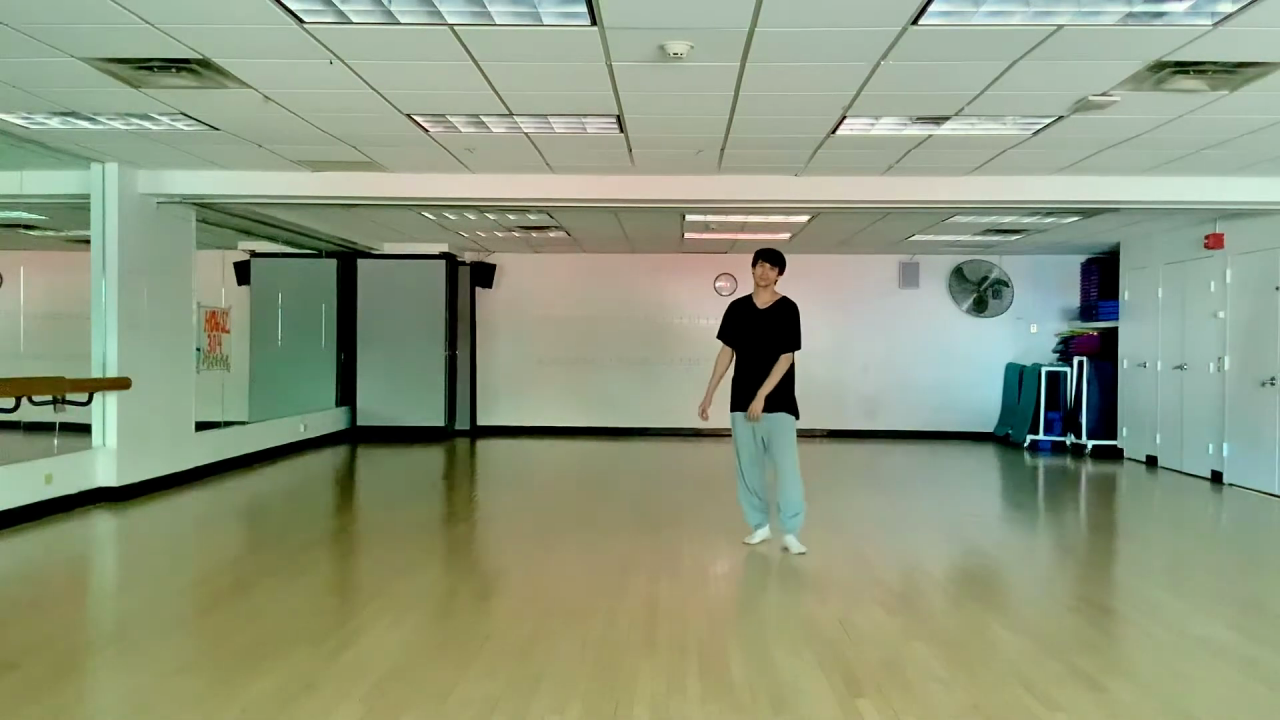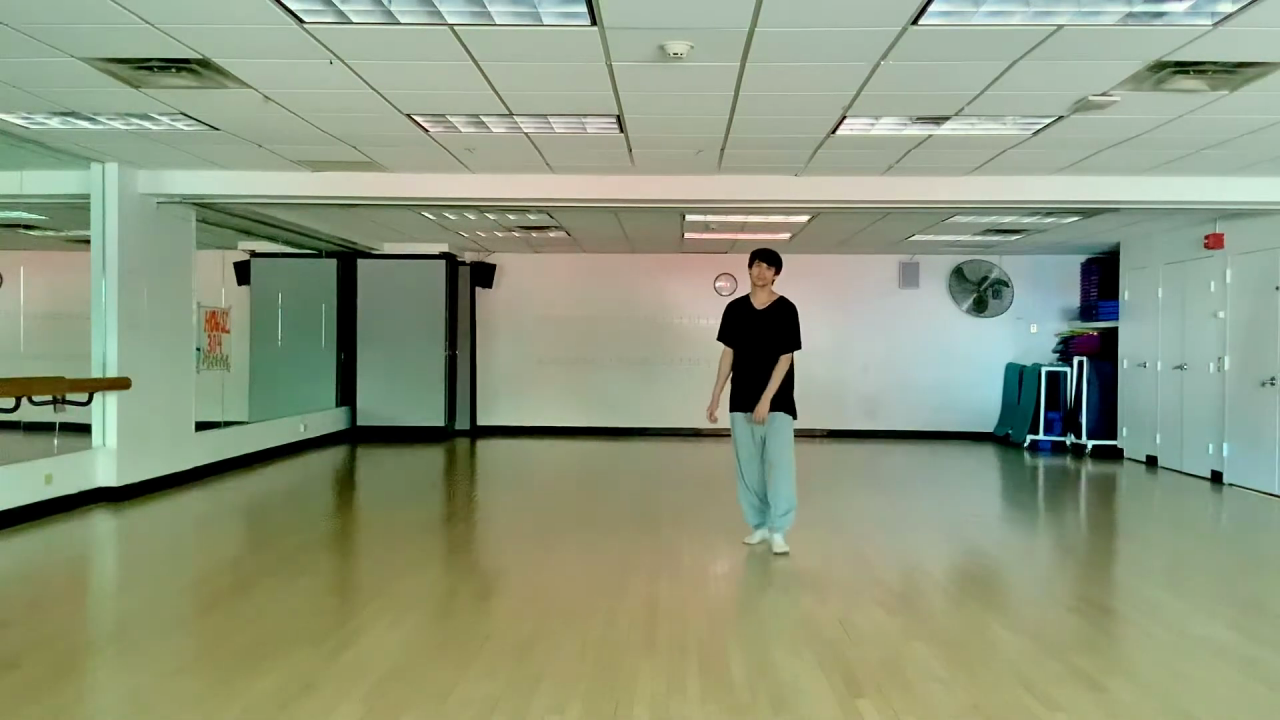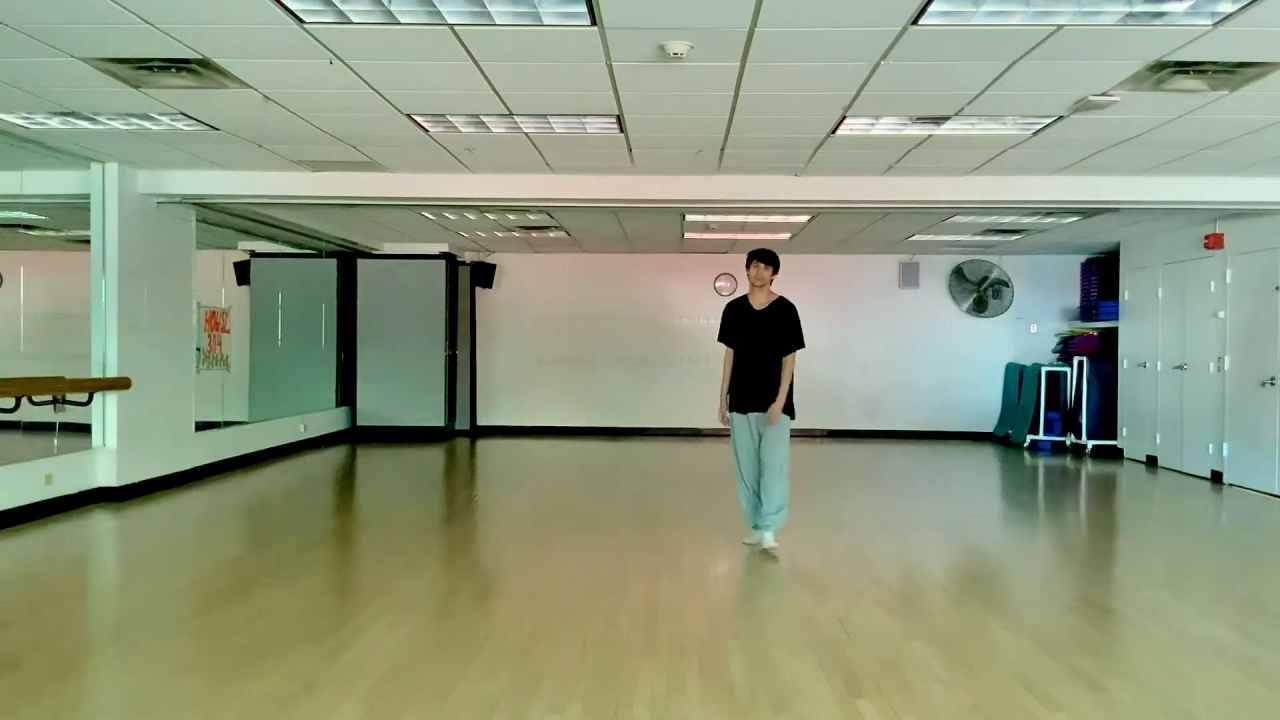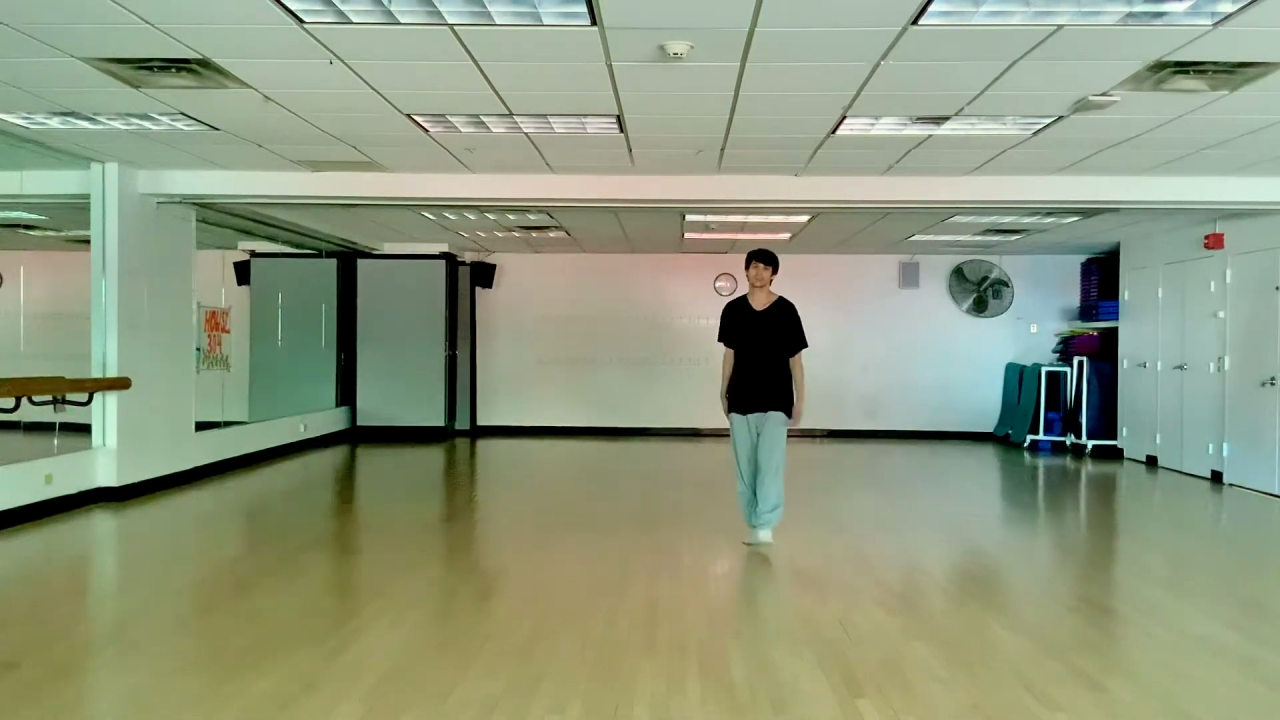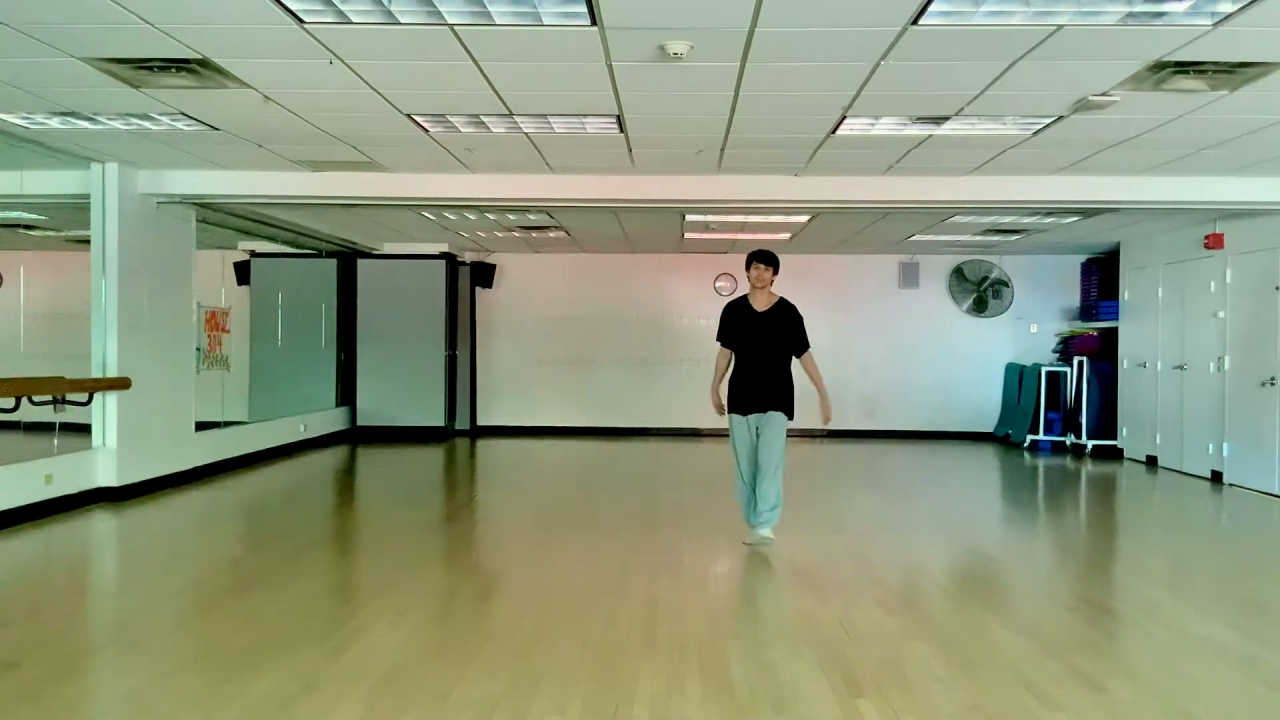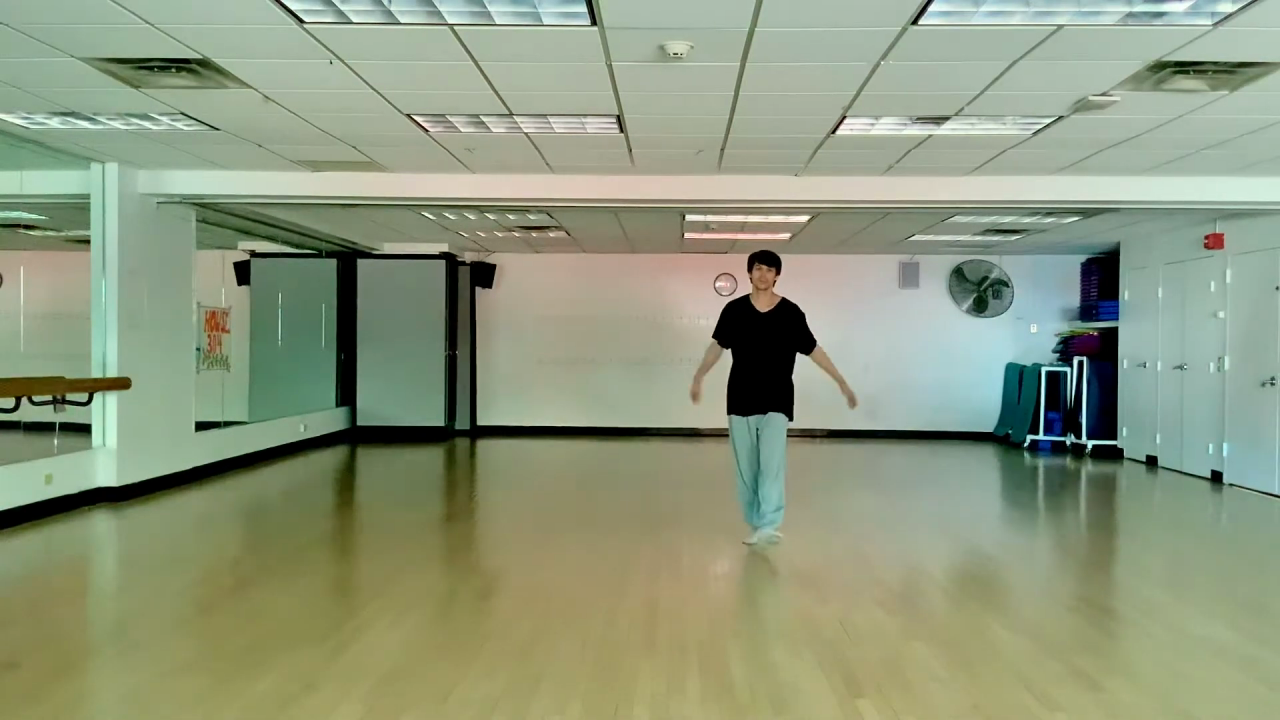
dt=0.1s
person 1, frame 1
left shoulder: (788, 309)
right shoulder: (736, 308)
left elbow: (785, 358)
right elbow: (727, 352)
left wrist: (761, 396)
right wrist: (710, 393)
left hip: (777, 402)
right hip: (741, 401)
left knee: (786, 465)
right knee: (748, 467)
left ankle: (790, 532)
right ankle: (759, 525)
person 1, frame 2
left shoulder: (786, 309)
right shoulder: (734, 309)
left elbow: (785, 359)
right elbow: (728, 354)
left wrist: (766, 399)
right wrist: (715, 396)
left hip: (776, 402)
right hip: (741, 401)
left knee: (780, 465)
right knee: (747, 467)
left ankle: (779, 531)
right ankle: (760, 525)
person 1, frame 3
left shoulder: (785, 310)
right shoulder: (733, 310)
left elbow: (789, 359)
right elbow: (730, 354)
left wrist: (781, 401)
right wrist: (723, 397)
left hip: (774, 402)
right hip: (741, 401)
left knee: (774, 464)
right knee: (746, 467)
left ankle: (769, 530)
right ankle: (756, 526)
person 1, frame 4
left shoulder: (786, 310)
right shoulder: (732, 310)
left elbow: (795, 359)
left wrist: (800, 400)
right wrist: (723, 394)
left hip: (775, 402)
right hip: (741, 402)
left knee: (770, 463)
right knee: (746, 466)
left ankle: (765, 526)
right ankle: (754, 525)
person 1, frame 5
left shoulder: (787, 312)
right shoulder: (733, 310)
left elbow: (805, 356)
right elbow: (725, 351)
left wrist: (823, 396)
right wrist: (715, 388)
left hip: (776, 401)
right hip: (741, 400)
left knee: (770, 462)
right knee: (745, 466)
left ankle: (764, 524)
right ankle: (754, 525)
person 1, frame 6
left shoulder: (791, 312)
right shoulder: (734, 310)
left elbow: (814, 350)
right elbow: (718, 345)
left wrist: (842, 383)
right wrist: (699, 376)
left hip: (776, 402)
right hip: (740, 401)
left knee: (772, 463)
right knee: (746, 467)
left ankle: (769, 525)
right ankle: (755, 525)
